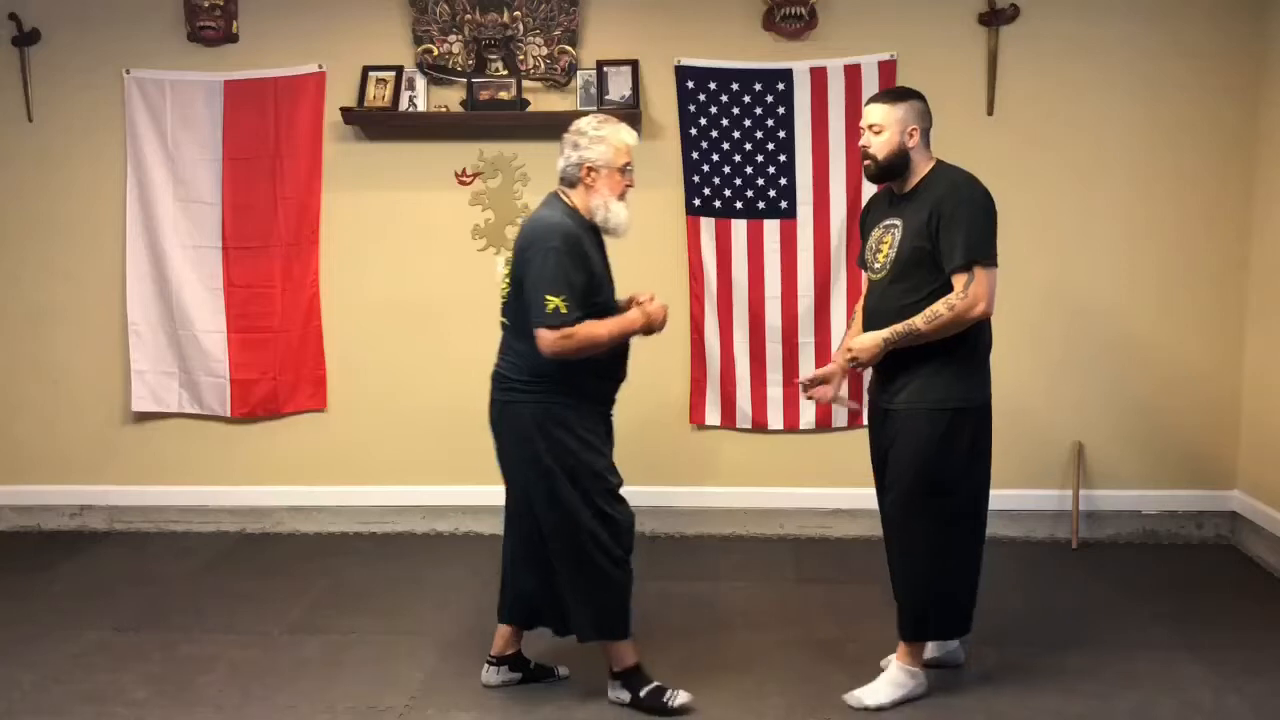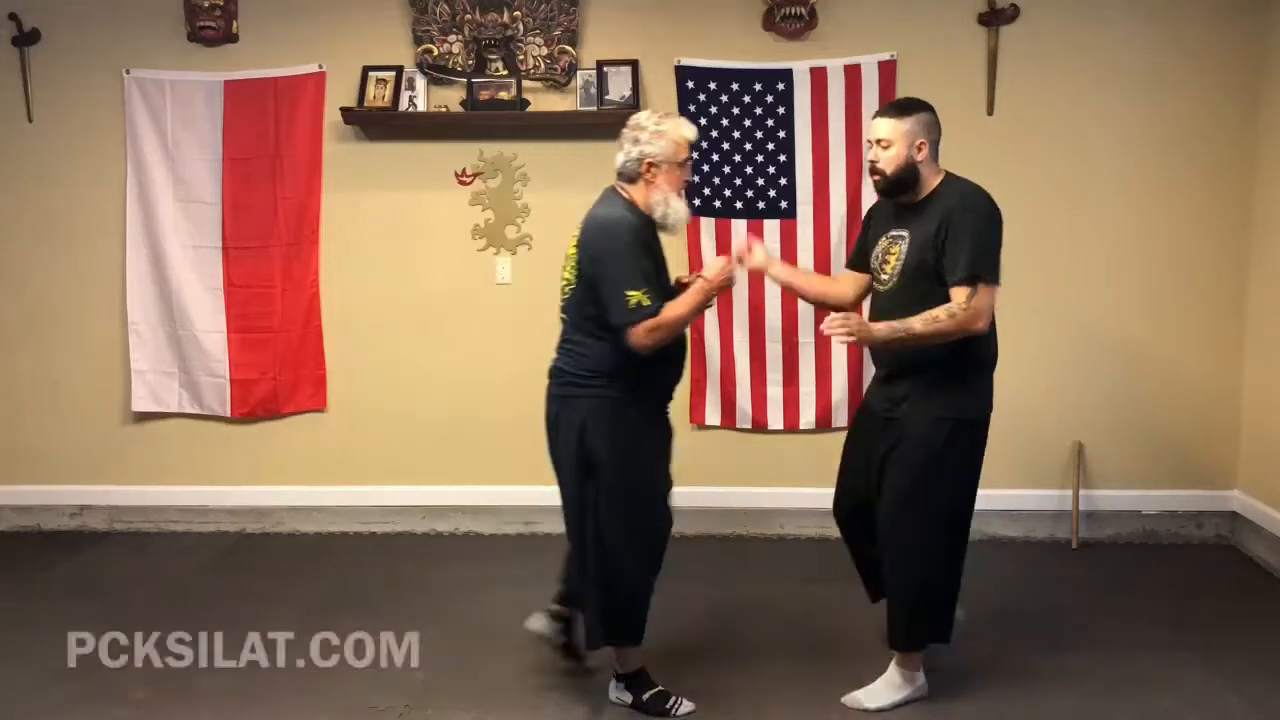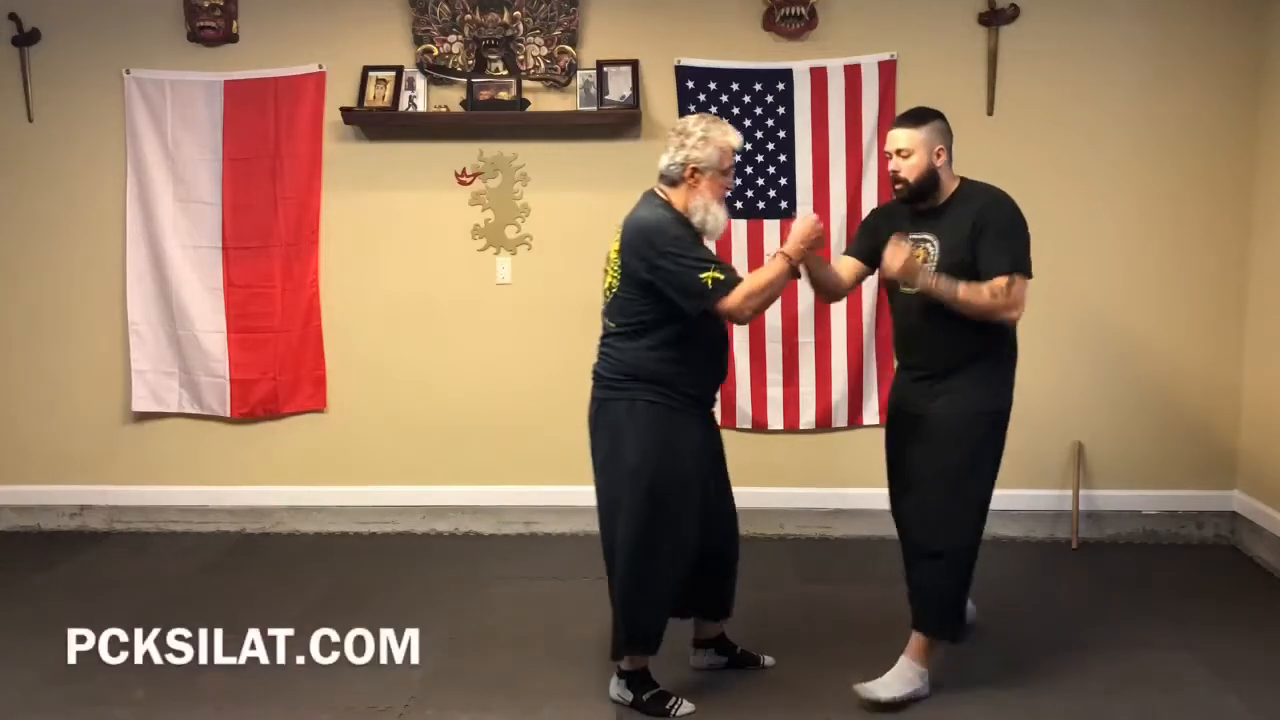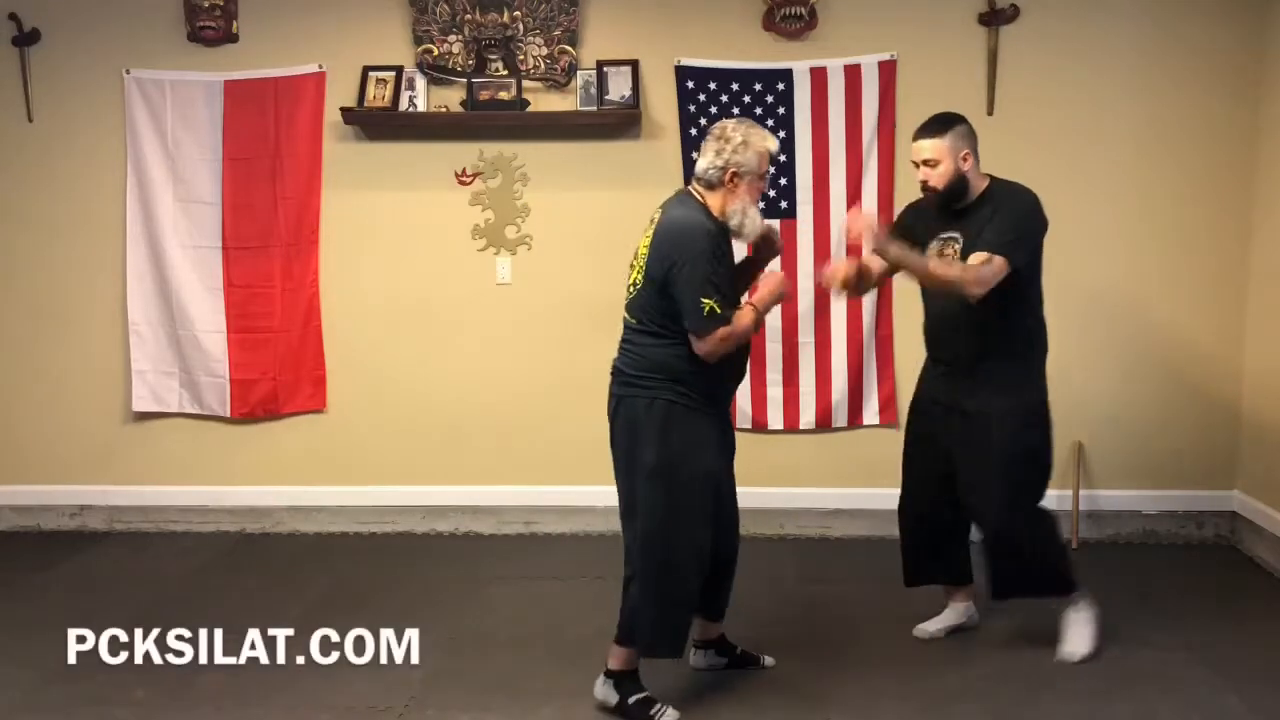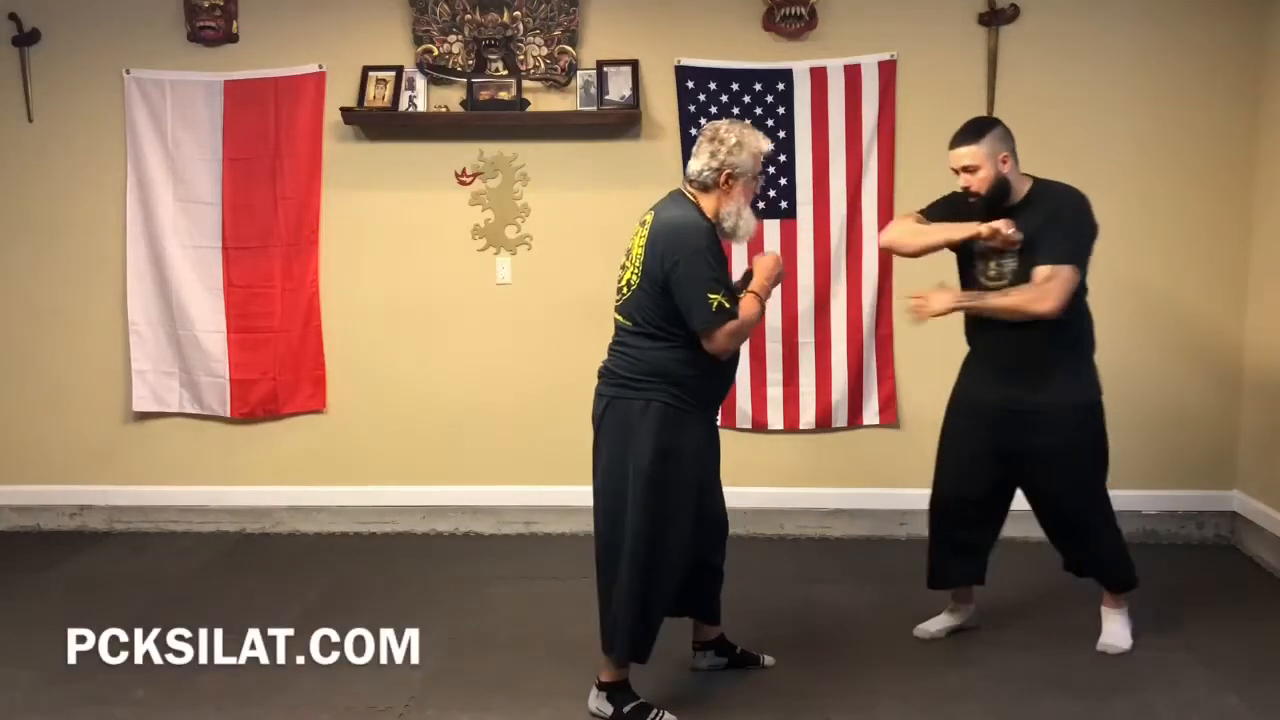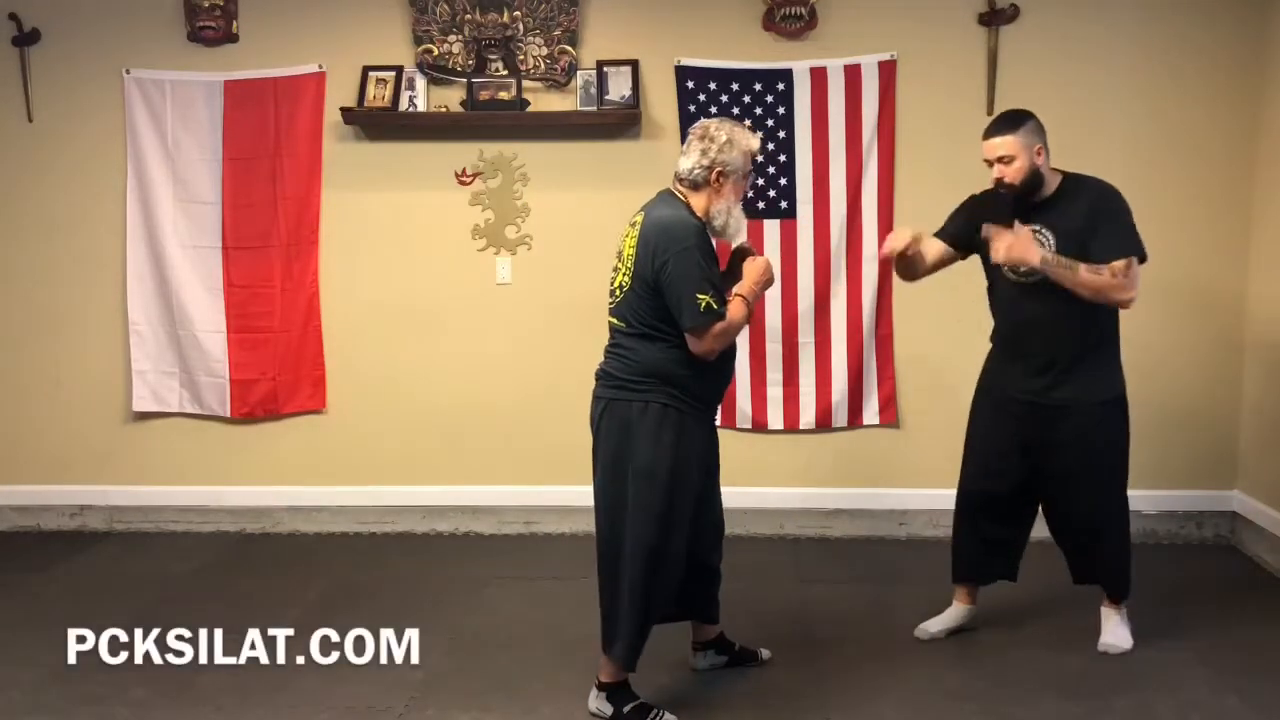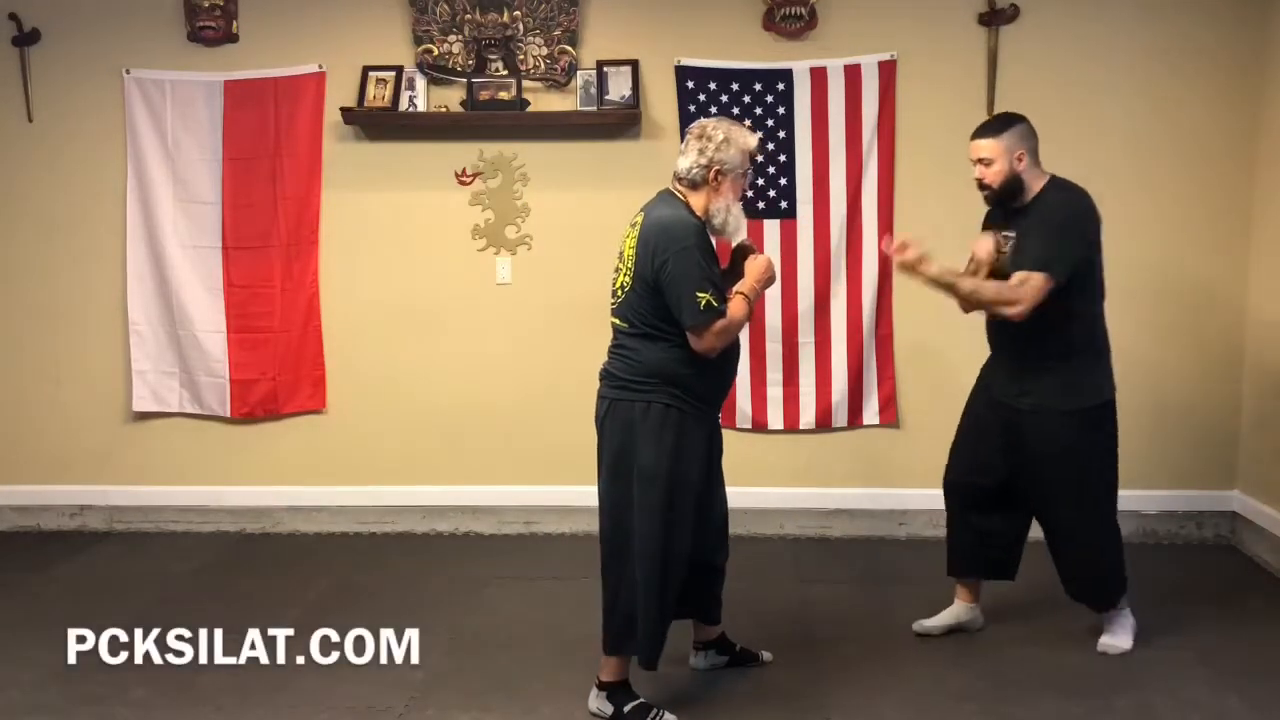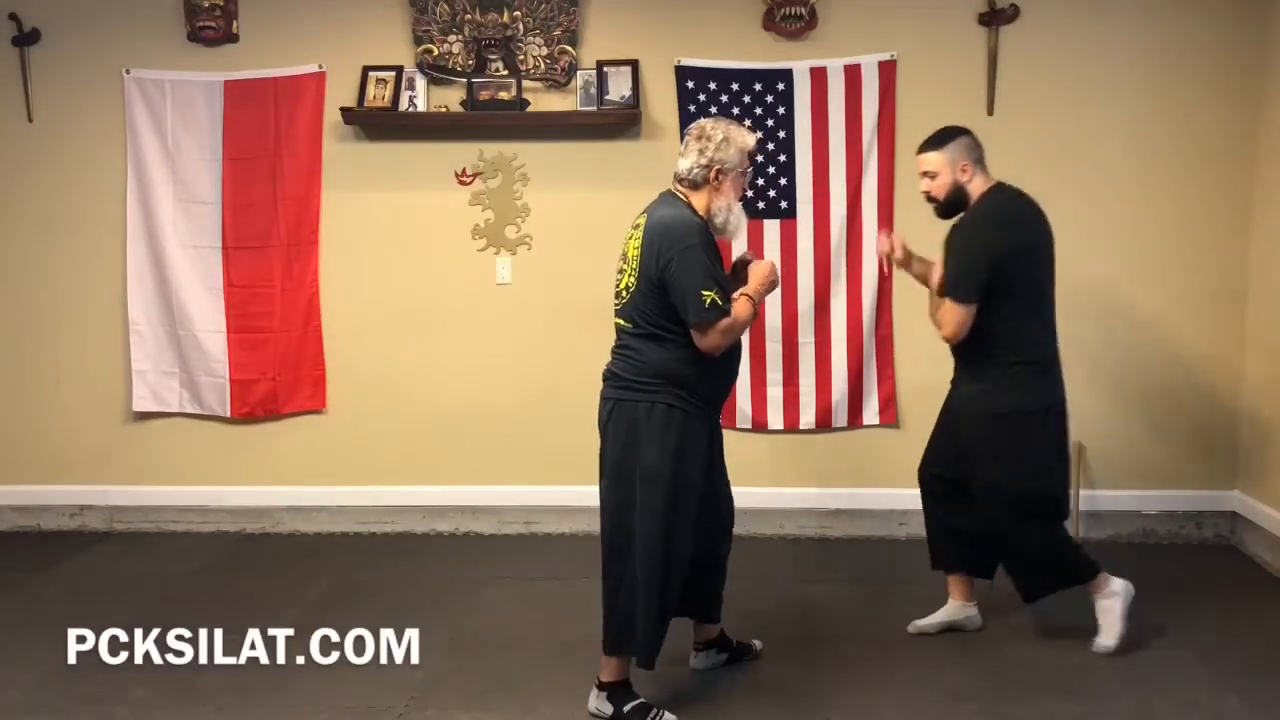
dt=0.3s
person 1, frame 1
left shoulder: (575, 226)
right shoulder: (553, 235)
right elbow: (556, 340)
left wrist: (625, 309)
right wrist: (635, 322)
left hip: (554, 410)
right hip: (546, 413)
left knee: (540, 529)
right knee: (600, 528)
left ankle: (505, 655)
person 1, frame 2
left shoulder: (626, 219)
right shoulder: (616, 229)
right elbow: (645, 333)
left wrist: (689, 289)
right wrist: (709, 286)
left hip: (621, 404)
right hip: (602, 406)
left knee: (636, 524)
right knee: (625, 532)
left ankle: (563, 613)
person 1, frame 3
left shoulder: (669, 221)
right shoulder: (656, 229)
left elbow: (708, 299)
right elbow: (737, 307)
left wrist: (760, 271)
right wrist: (793, 252)
left hip: (677, 406)
right hip: (642, 411)
left knee: (711, 525)
right knee: (649, 538)
left ankle: (710, 643)
person 1, frame 4
left shoulder: (692, 216)
right shoulder: (692, 233)
left elbow: (713, 296)
right elbow: (712, 342)
left wrist: (756, 261)
right wrist: (764, 297)
left hip: (689, 405)
right hip: (660, 407)
left knee: (714, 524)
right knee: (664, 537)
left ankle: (708, 641)
person 1, frame 5
left shoulder: (677, 213)
right shoulder: (690, 234)
right elbow: (721, 338)
left wrist: (744, 286)
right wrist: (761, 286)
left hip: (670, 407)
right hip: (648, 410)
left knee: (702, 527)
right knee: (642, 541)
left ankle: (709, 642)
person 1, frame 6
left shoulder: (667, 213)
right shoulder: (680, 232)
right elbow: (707, 338)
left wrist: (728, 278)
right wrist: (749, 290)
left hip: (670, 408)
right hip: (647, 412)
left knee: (696, 528)
right knee: (641, 540)
left ankle: (709, 642)
person 1, frame 7
left shoulder: (669, 214)
right shoulder: (679, 231)
right elbow: (709, 336)
left wrist: (730, 276)
right wrist: (750, 287)
left hip: (674, 407)
right hip: (651, 411)
left knee: (702, 525)
right knee: (645, 540)
left ankle: (709, 642)
person 1, frame 8
left shoulder: (670, 215)
right shoulder: (683, 231)
right elbow: (713, 335)
left wrist: (731, 281)
right wrist: (754, 290)
left hip: (677, 407)
right hip: (655, 411)
left knee: (707, 520)
right knee: (645, 538)
left ankle: (710, 640)
person 2, frame 1
left shoulder: (958, 195)
right shoulder: (878, 204)
left elbow: (974, 302)
left wrist: (884, 341)
right wrist: (842, 360)
left hip: (943, 395)
right hip: (891, 390)
left knee: (925, 521)
right knee: (904, 518)
left ankle: (909, 664)
right ankle: (941, 636)
person 2, frame 2
left shoulder: (967, 209)
right shoulder: (884, 213)
left elbow: (972, 315)
right elbow: (846, 290)
left wrist: (875, 332)
right wrist: (770, 266)
left hip: (944, 403)
right hip: (886, 394)
left knee: (912, 526)
right knee: (855, 509)
left ankle: (906, 669)
right ankle: (931, 597)
person 2, frame 3
left shoulder: (991, 211)
right shoulder: (889, 216)
left elbow: (1006, 306)
right elbow: (836, 284)
left wrist: (925, 278)
right wrist: (811, 261)
left hip: (972, 395)
right hip: (912, 388)
left knee: (942, 520)
right knee: (914, 514)
left ankle: (916, 662)
right ankle: (953, 603)
person 2, frame 4
left shoulder: (1015, 207)
right shoulder: (924, 211)
left elbow: (972, 282)
right elbow: (866, 272)
left wrist: (895, 251)
right wrist: (858, 268)
left hip: (1006, 394)
right hip: (942, 385)
left knee: (1006, 510)
right knee: (924, 503)
left ankle: (1075, 602)
right ankle: (960, 600)
person 2, frame 5
left shoulder: (1064, 207)
right shoulder: (967, 208)
left elbow: (1046, 301)
right elbow: (893, 237)
left wrist: (958, 300)
right wrist: (975, 232)
left hip: (1059, 394)
right hip: (984, 386)
left knee: (1078, 504)
right knee: (956, 498)
left ankle: (1115, 604)
right ankle: (960, 604)
person 2, frame 6
left shoulder: (1095, 200)
right shoulder: (983, 208)
left elbow: (1123, 288)
right elbow: (925, 261)
left wrist: (1040, 260)
right wrist: (903, 249)
left hip: (1085, 389)
right hip: (1007, 382)
left knee: (1092, 504)
right knee: (982, 494)
left ankle: (1114, 607)
right ankle: (964, 603)
person 2, frame 7
left shoulder: (1068, 208)
right shoulder: (999, 212)
left elbow: (1017, 301)
right elbow: (973, 298)
left wrist: (929, 271)
right wrist: (980, 269)
left hip: (1069, 395)
right hip: (1004, 382)
left knee: (1076, 509)
right knee: (969, 486)
left ankle: (1115, 610)
right ankle: (966, 604)
person 2, frame 8
left shoulder: (980, 227)
right shoulder: (1010, 207)
left elbow: (953, 327)
right elbow: (960, 289)
left wrist: (932, 285)
right wrist: (908, 261)
left hip: (1013, 394)
right hip: (992, 386)
left knee: (1016, 509)
right knee: (944, 481)
left ankle: (1106, 589)
right ankle: (961, 603)
